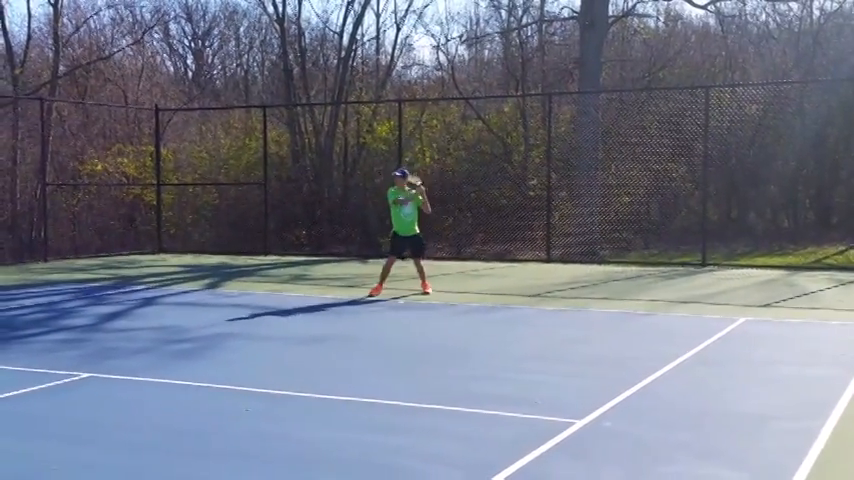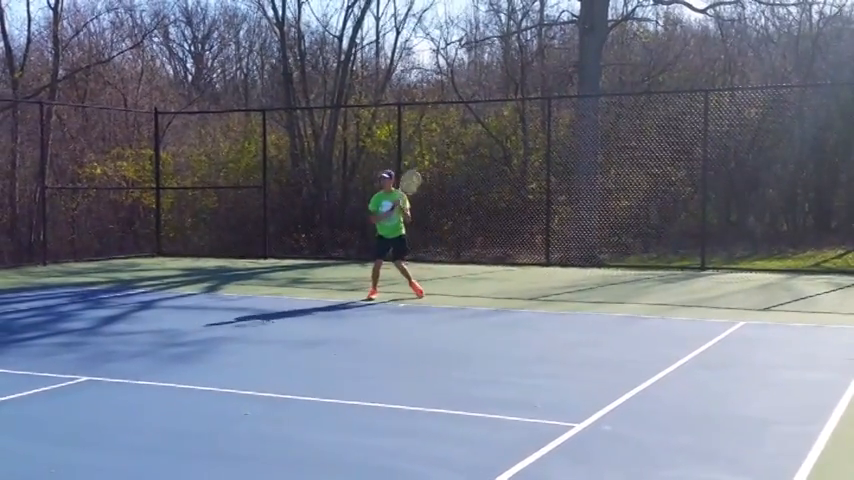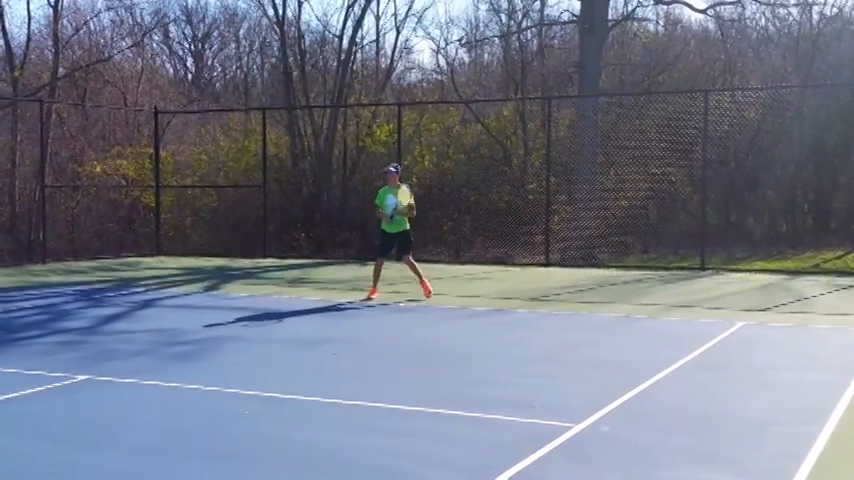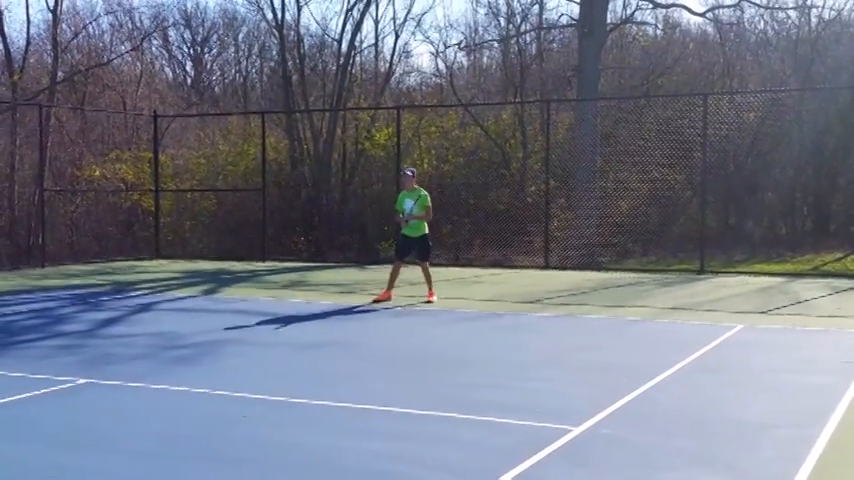
dt=0.3s
person 1, frame 1
left shoulder: (414, 193)
right shoulder: (392, 192)
left elbow: (428, 211)
right elbow: (399, 203)
left wrist: (423, 195)
right wrist: (414, 194)
left hip: (413, 233)
right hip: (398, 233)
left knee: (418, 261)
right knee: (391, 260)
left ankle: (424, 283)
right ankle: (379, 286)
person 1, frame 2
left shoulder: (400, 196)
right shoulder: (376, 197)
left elbow: (408, 219)
right elbow: (372, 219)
left wrist: (402, 209)
right wrist: (386, 214)
left hip: (398, 235)
right hip: (383, 235)
left knee: (399, 263)
right knee: (377, 262)
left ankle: (412, 283)
right ankle: (373, 290)
person 1, frame 3
right shoulder: (382, 191)
left elbow: (412, 213)
right elbow: (377, 211)
left wrist: (399, 213)
right wrist: (383, 216)
left hip: (402, 231)
right hip: (386, 231)
left knee: (407, 259)
right knee: (379, 260)
left ankle: (424, 283)
right ankle: (374, 289)
person 1, frame 4
left shoulder: (423, 195)
right shoulder: (402, 195)
left elbow: (429, 216)
right elbow: (399, 214)
left wrist: (414, 217)
right wrist: (402, 220)
left hip: (421, 235)
right hip: (406, 235)
left knee: (424, 264)
right knee: (397, 263)
left ankle: (431, 292)
right ankle: (388, 292)
